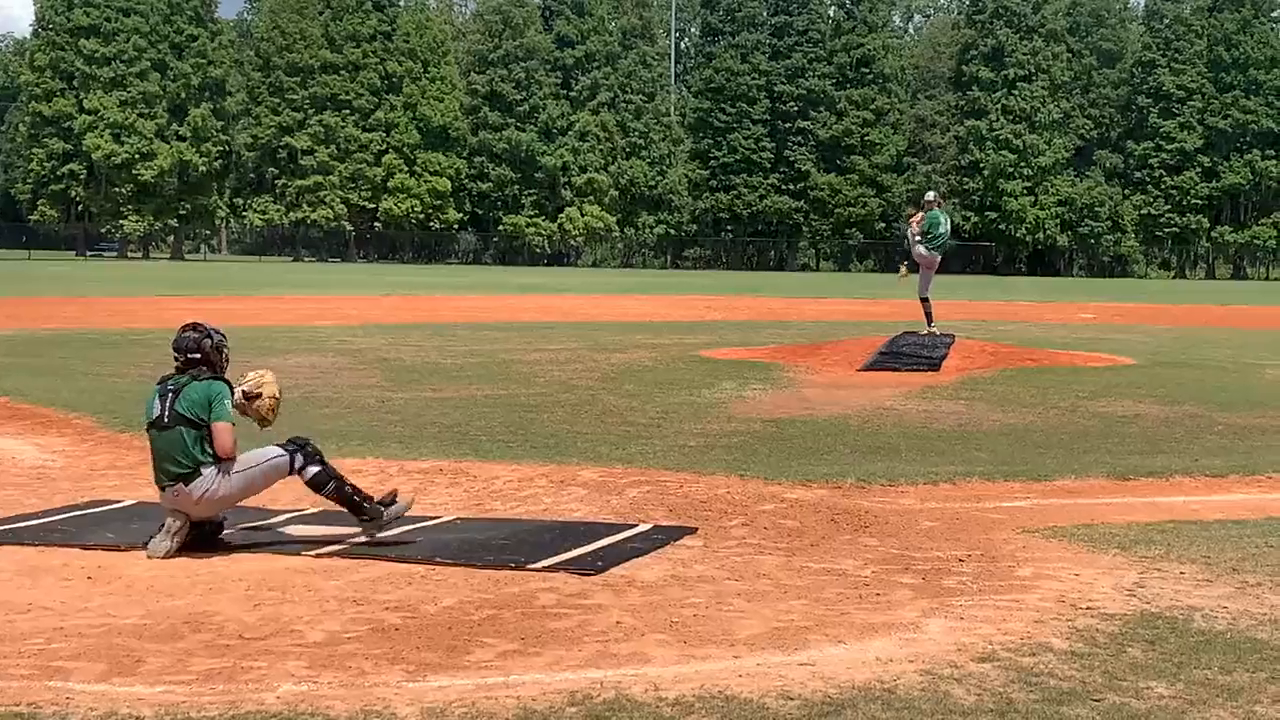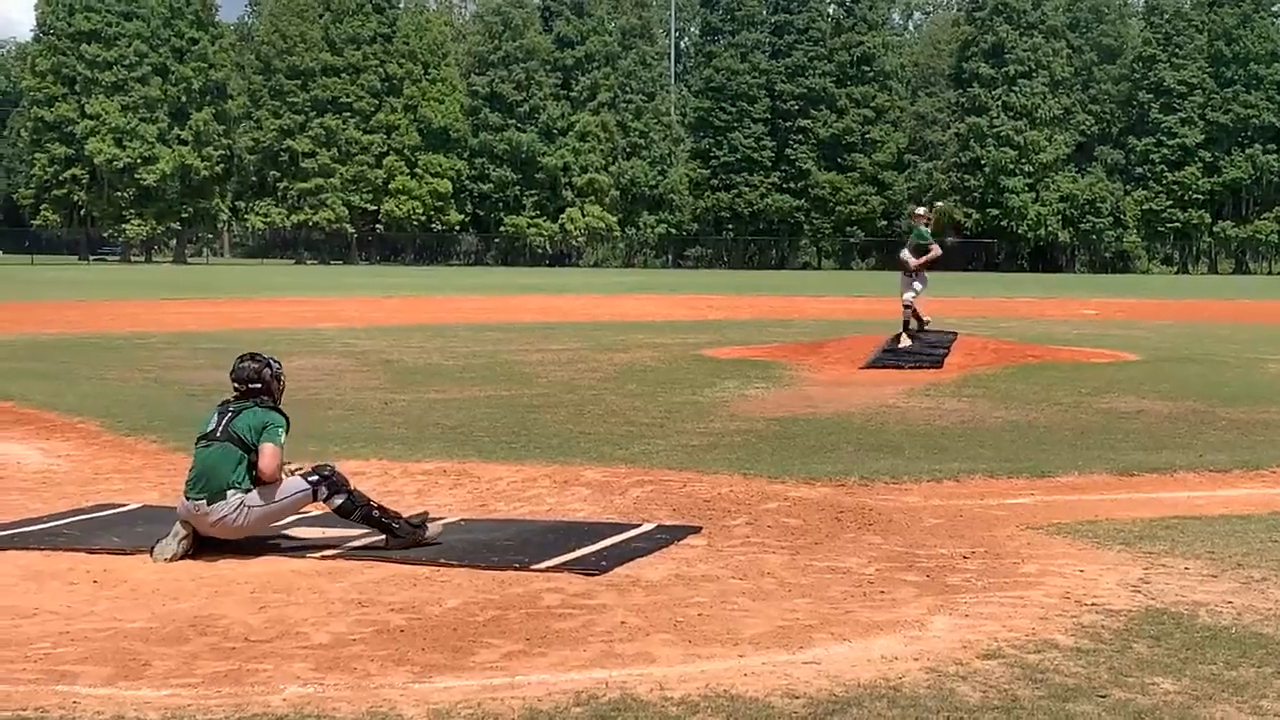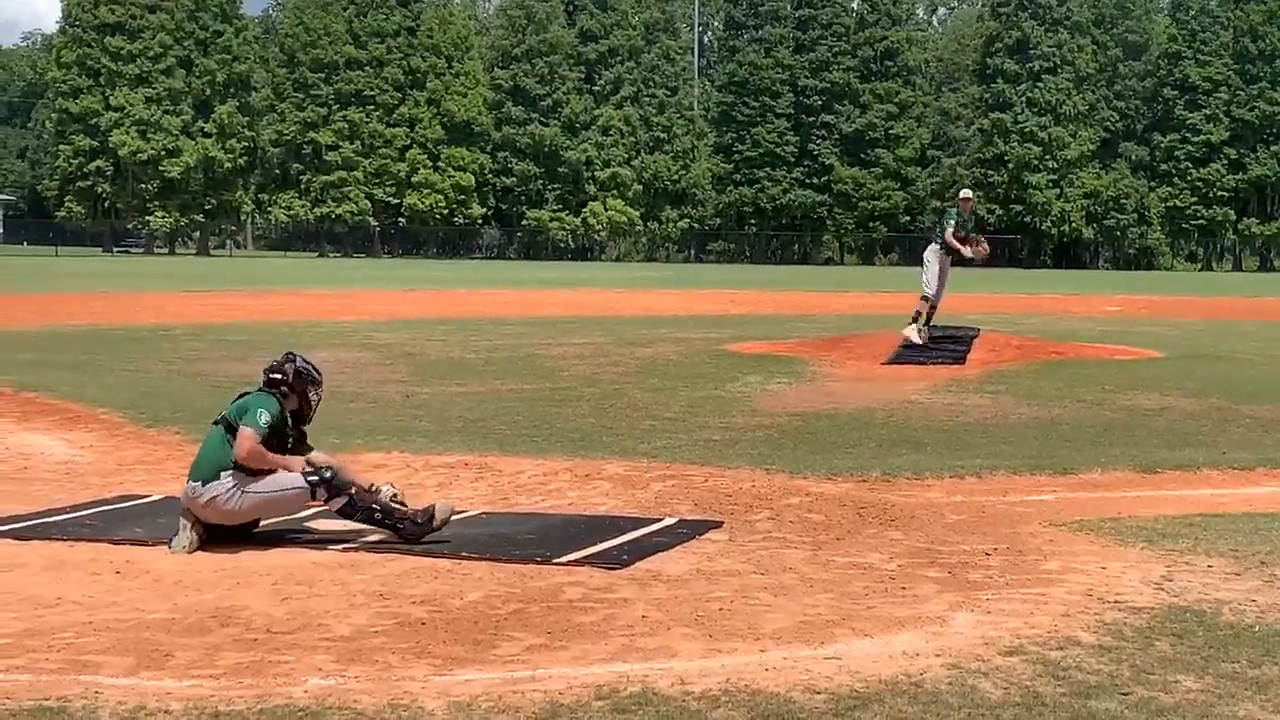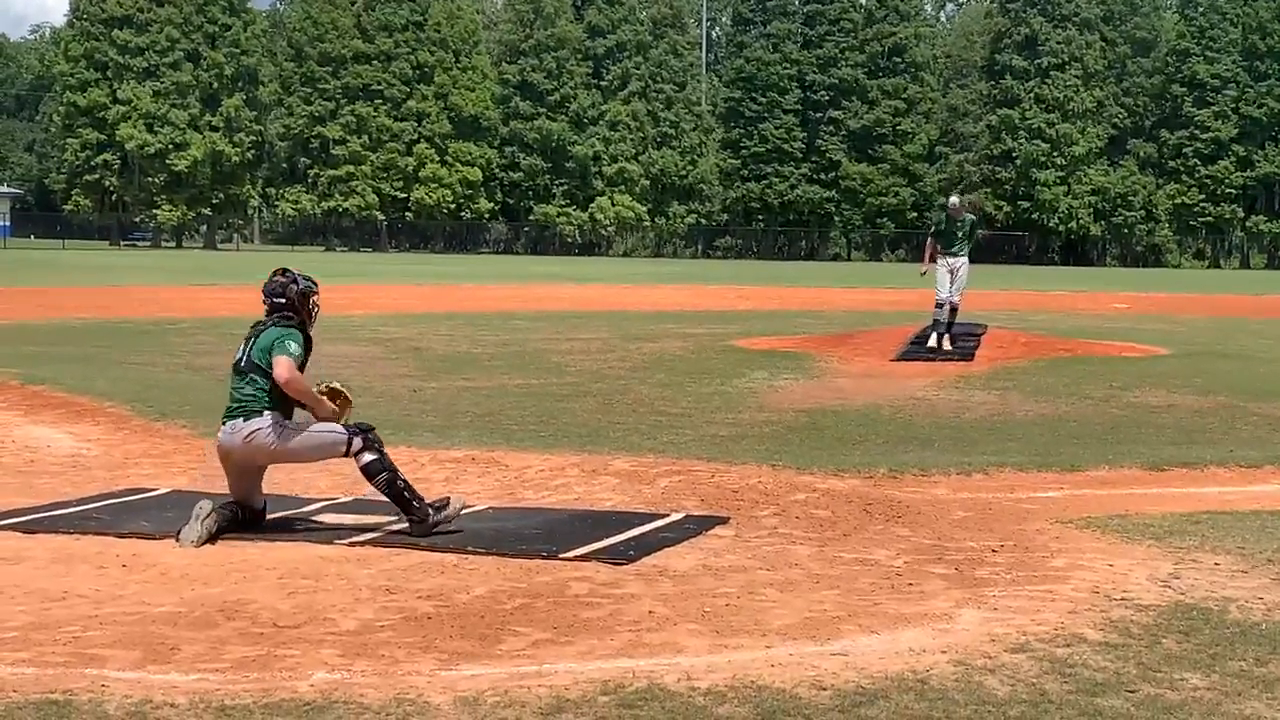
dt=0.7s
person 1, frame 1
left shoulder: (158, 392)
right shoulder: (213, 386)
right elbow: (225, 449)
left hip: (172, 497)
right hip: (206, 486)
left knee: (210, 524)
right knee: (298, 451)
left ankle: (179, 527)
right ankle: (371, 512)
person 1, frame 2
left shoulder: (220, 412)
right shoulder: (271, 417)
right elbow: (268, 470)
left wrist: (281, 470)
right wrist: (285, 475)
left hip: (193, 510)
right hip: (228, 514)
right knee: (325, 479)
left ankle: (188, 531)
right ankle: (399, 529)
person 1, frame 3
left shoulder: (285, 424)
right shoulder: (266, 403)
left elbow: (319, 460)
right elbow: (244, 452)
left wrist: (371, 490)
right wrist: (286, 462)
left hip: (198, 497)
right hip: (223, 493)
left knee: (249, 519)
right knee: (326, 482)
left ankle: (200, 525)
right ankle: (407, 524)
person 1, frame 4
left shoulder: (258, 335)
right shoulder: (288, 333)
right elbow: (285, 376)
left wrist: (306, 401)
right wrist: (319, 404)
left hip: (228, 438)
right hip: (261, 430)
left knee: (251, 512)
right knee: (361, 438)
left ankle: (215, 518)
right ankle: (420, 514)
